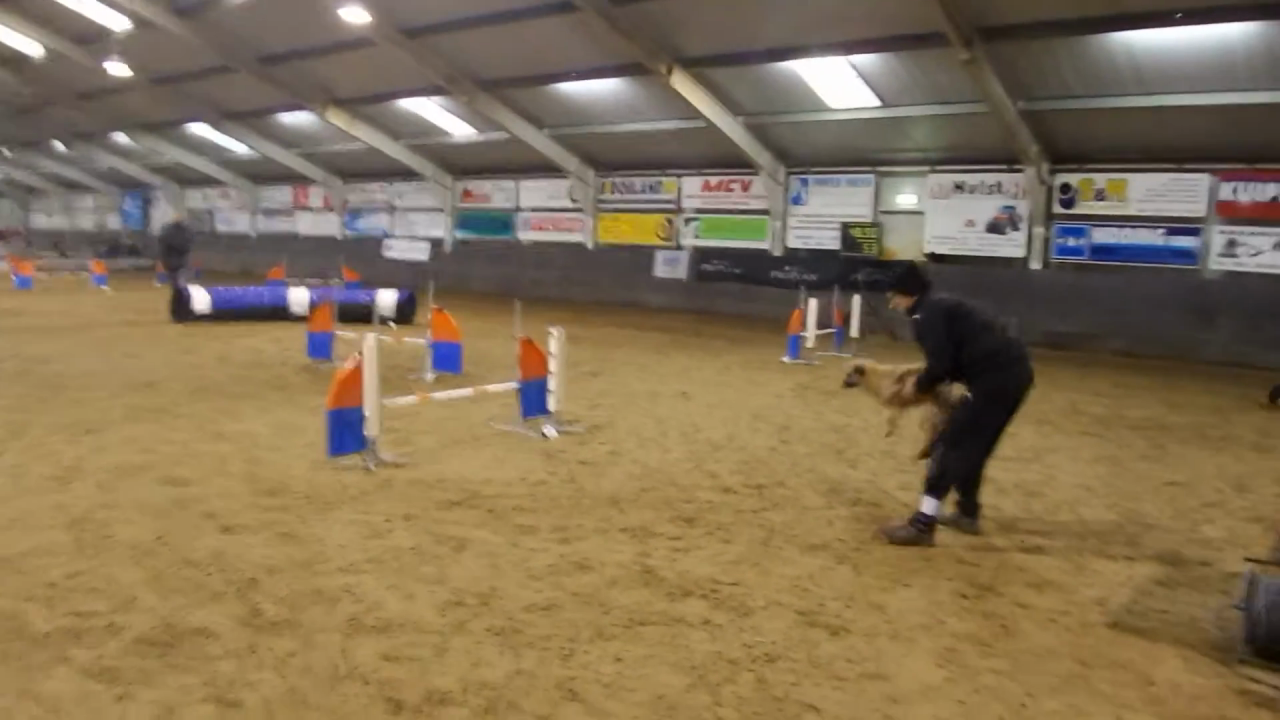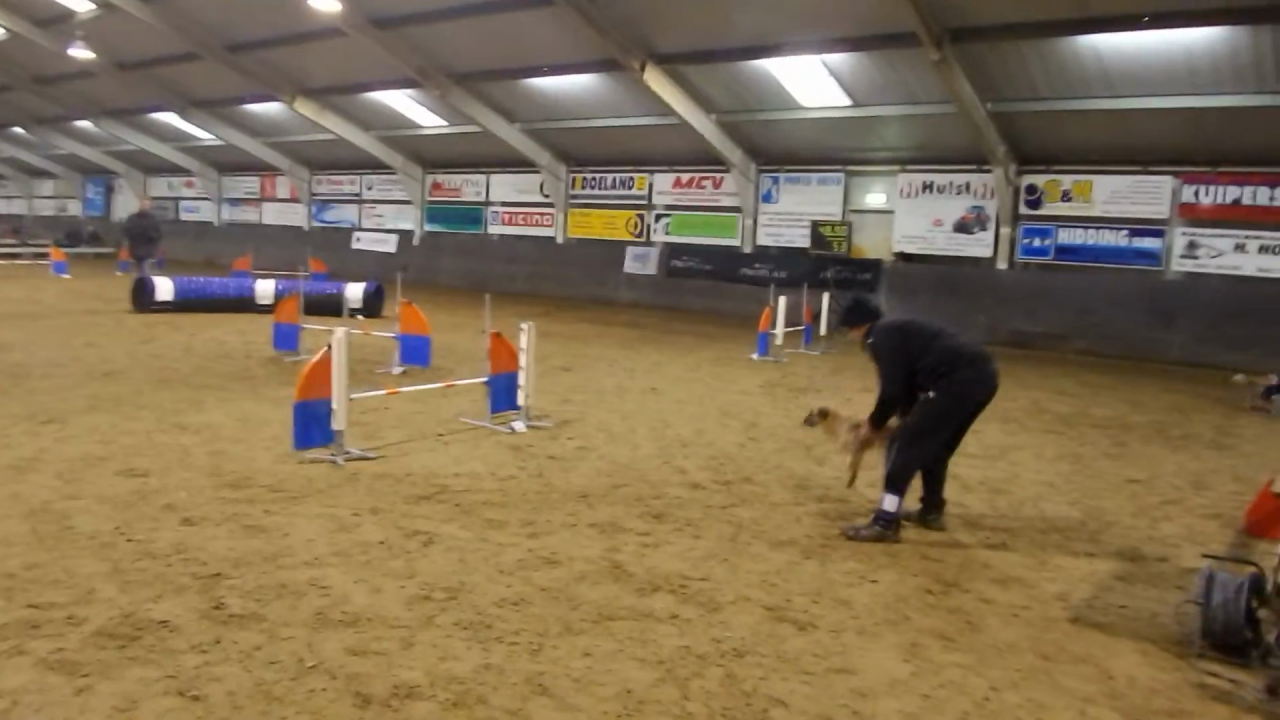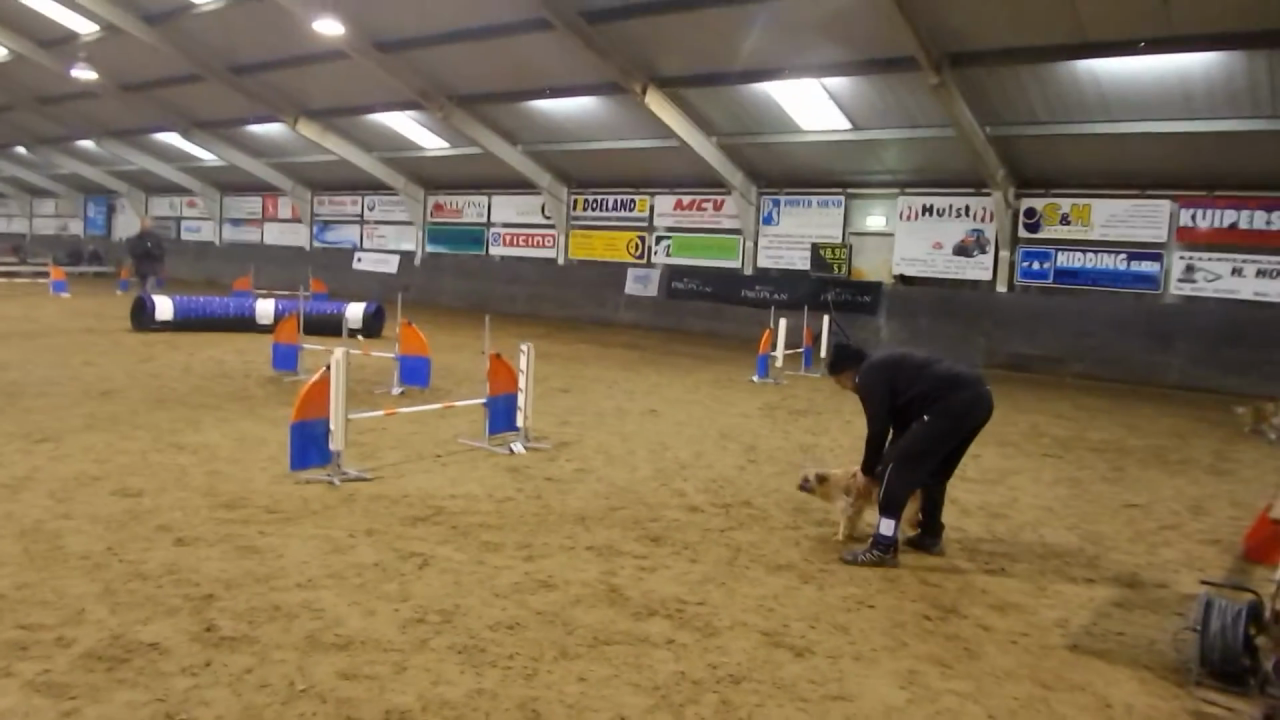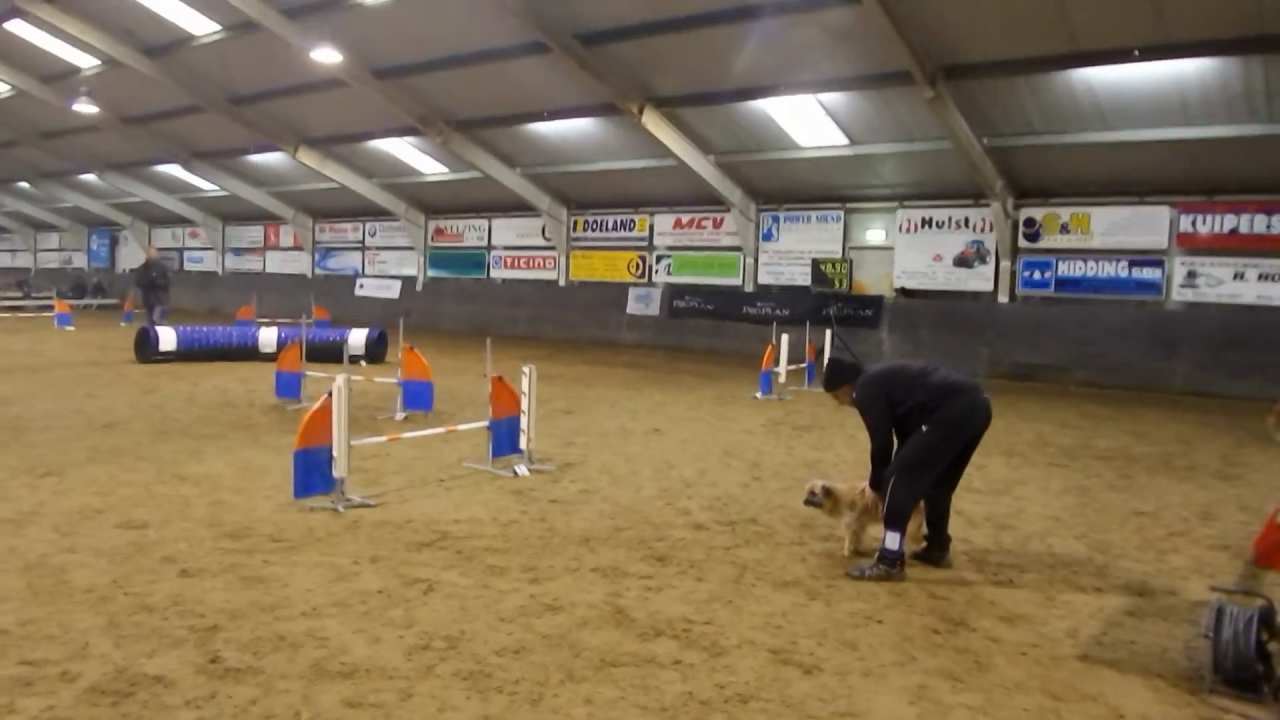
dt=0.2s
person 1, frame 1
left shoulder: (926, 315)
right shoulder: (942, 307)
left elbow: (940, 366)
left wrist: (917, 387)
right wrist: (925, 383)
left hip: (996, 377)
right hip: (1017, 371)
left knee: (950, 445)
right knee: (973, 445)
left ankle: (922, 525)
right ankle: (967, 513)
person 1, frame 2
left shoulder: (881, 338)
right shoulder: (896, 330)
left elbow: (892, 390)
right elbow: (909, 385)
left wrist: (873, 425)
right wrist: (896, 417)
left hip: (960, 380)
right hip: (983, 374)
left knee: (904, 443)
right knee: (935, 445)
left ankle: (885, 523)
right ankle: (932, 511)
person 1, frame 3
left shoulder: (868, 376)
right shoulder: (885, 368)
left elbow: (878, 429)
right elbow: (902, 422)
left wrist: (867, 472)
right wrist: (879, 466)
left hip: (954, 404)
right hip: (978, 397)
left knee: (897, 468)
right knee: (933, 470)
left ankle: (883, 548)
right ankle: (931, 536)
person 1, frame 4
left shoulder: (866, 390)
right shoulder: (883, 379)
left elbow: (881, 443)
right elbow: (906, 434)
left wrist: (876, 486)
left hip: (952, 412)
right hip: (977, 404)
left knee: (899, 480)
right knee: (938, 482)
left ankle: (890, 563)
right ankle: (938, 549)
